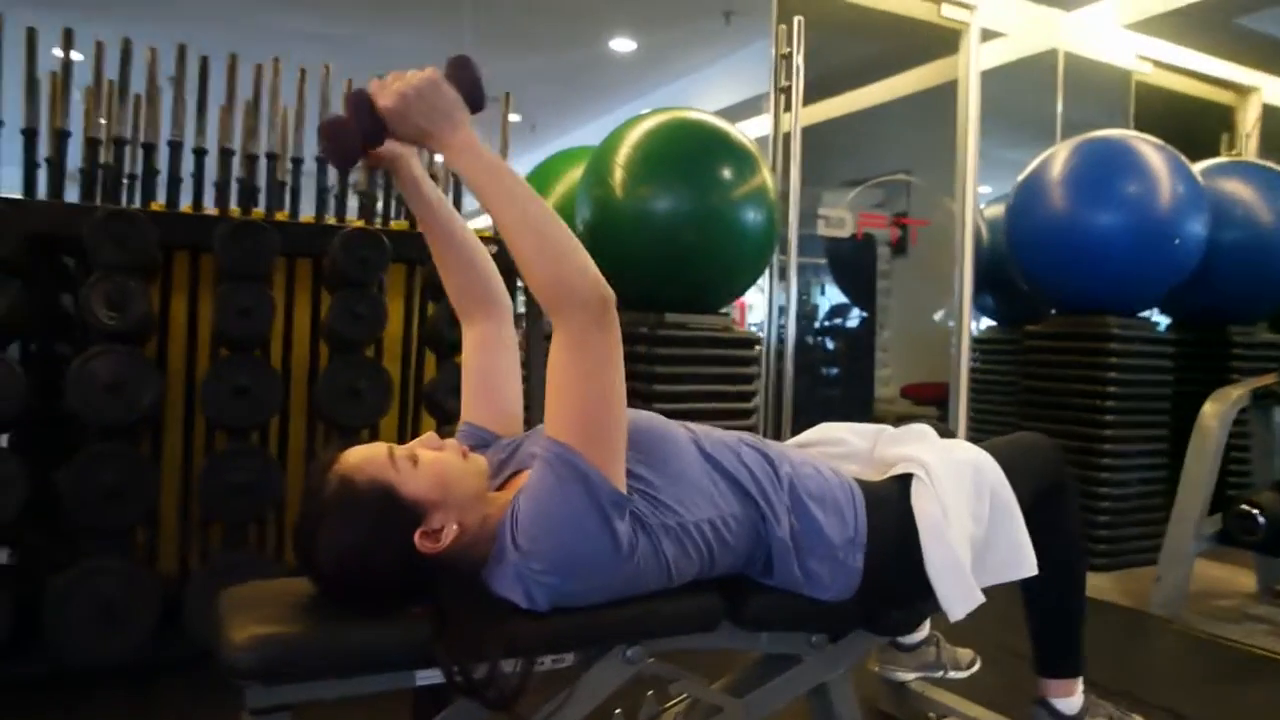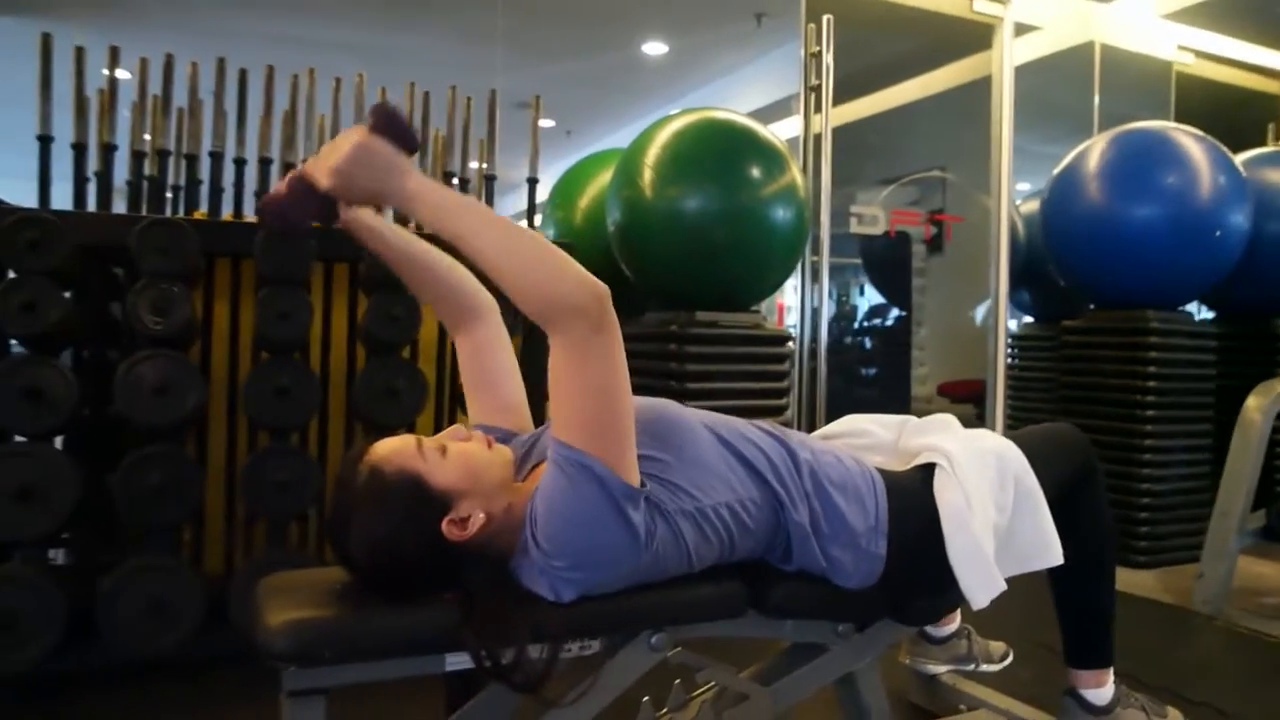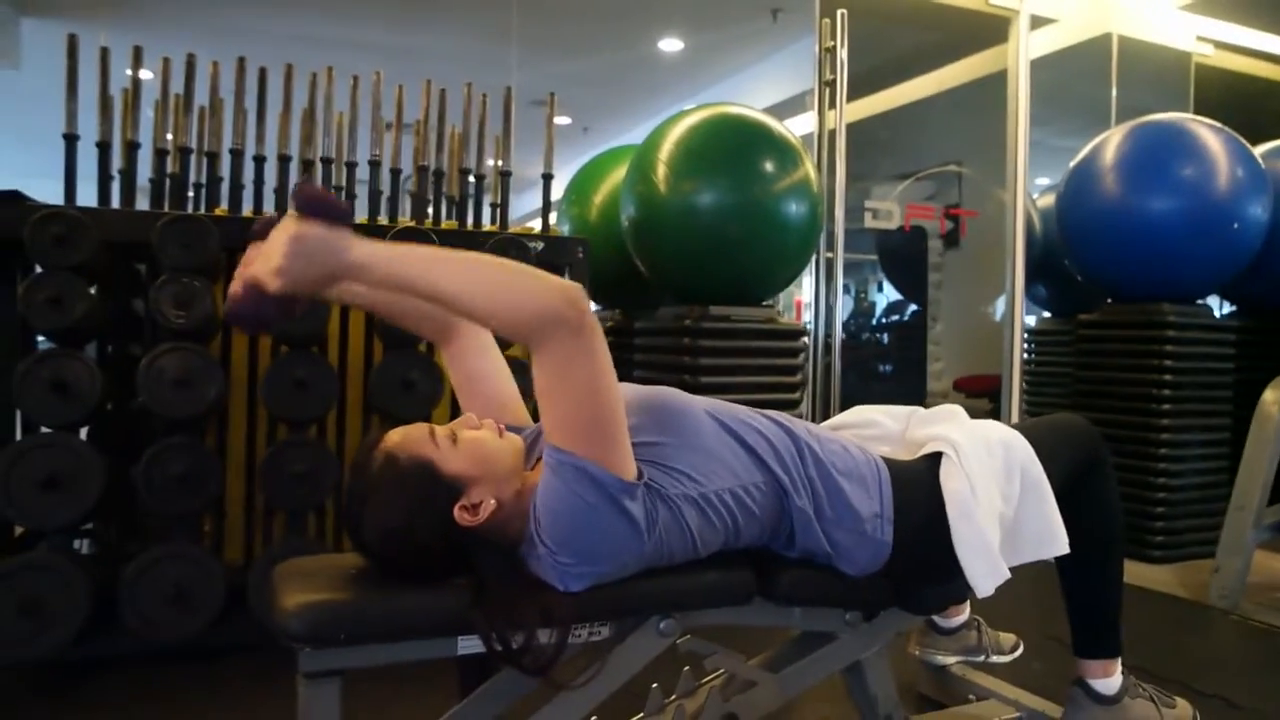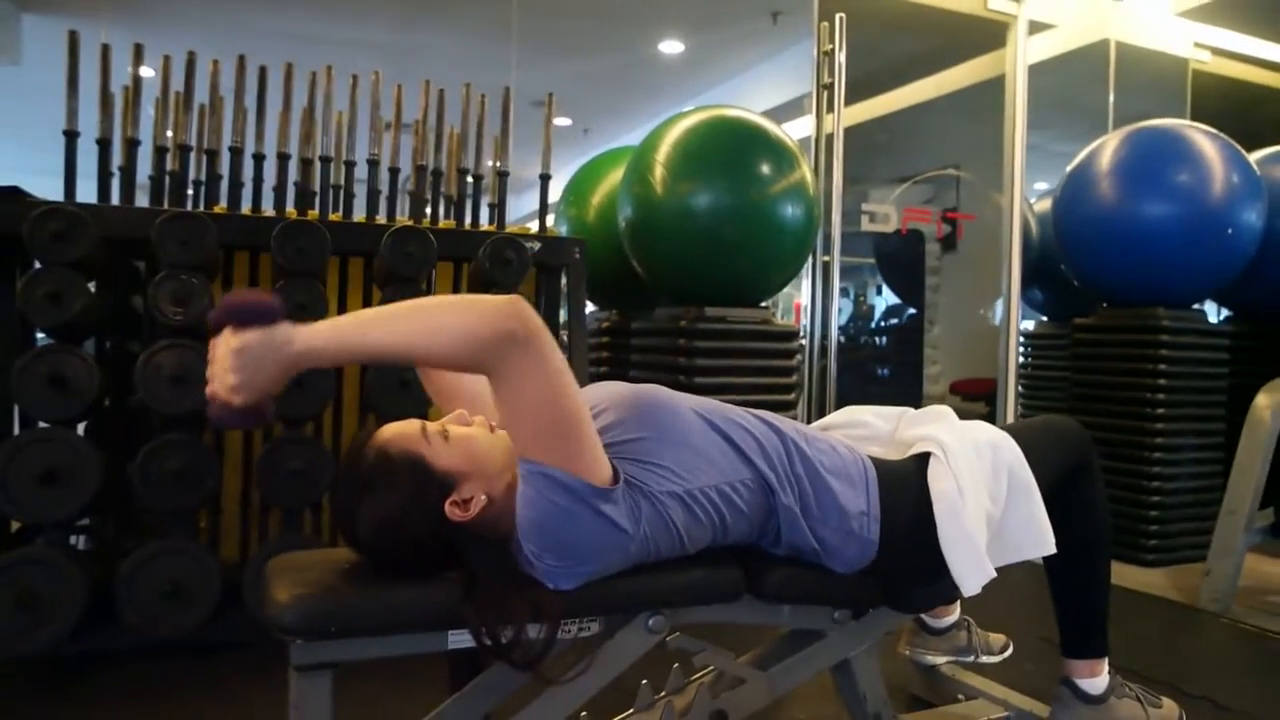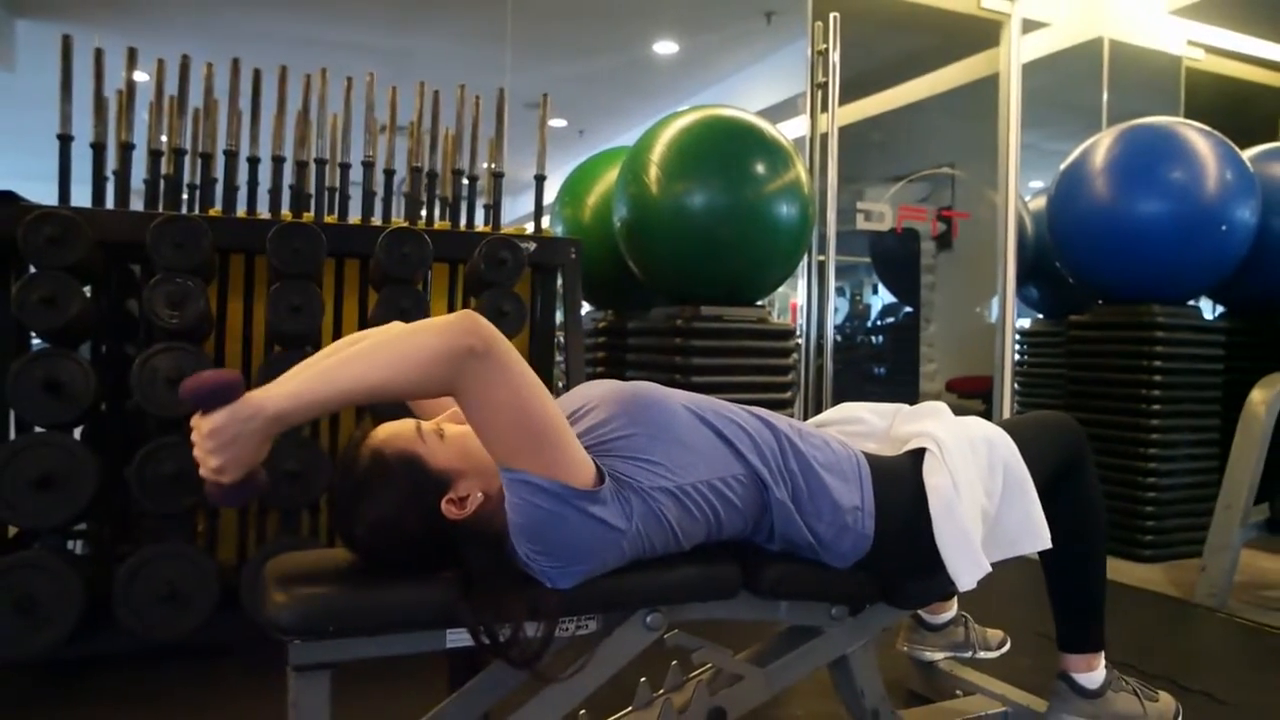
dt=0.3s
person 1, frame 1
left shoulder: (488, 471)
right shoulder: (555, 540)
left elbow: (487, 312)
right elbow: (587, 308)
left wrist: (409, 173)
right wrist: (454, 137)
right hip: (840, 542)
left knee: (908, 444)
right knee: (1040, 464)
left ankle: (909, 641)
person 1, frame 2
left shoulder: (507, 471)
right shoulder: (573, 533)
left elbow: (473, 318)
right elbow: (584, 313)
left wrist: (365, 221)
right wrist: (403, 184)
right hip: (867, 533)
left knee: (938, 448)
right knee: (1066, 455)
left ankle: (938, 632)
person 1, frame 3
left shoulder: (521, 481)
right shoulder: (577, 525)
left elbow: (458, 323)
right elbow: (563, 312)
left wrist: (336, 276)
right wrist: (346, 253)
right hip: (871, 516)
right knee: (1077, 443)
left ankle: (947, 626)
person 1, frame 4
left shoulder: (504, 475)
right shoulder: (562, 523)
left elbow: (458, 346)
right elbow: (510, 327)
left wrist: (292, 344)
right wrist: (290, 344)
right hip: (863, 517)
left knee: (935, 423)
right knee: (1066, 445)
left ankle: (937, 622)
person 1, frame 5
left shoulder: (489, 481)
right shoulder: (559, 525)
left elbow: (403, 337)
right elbow: (466, 341)
left wrist: (264, 396)
right wrist: (262, 413)
right hip: (859, 511)
left knee: (934, 417)
right knee: (1060, 441)
left ankle: (935, 620)
